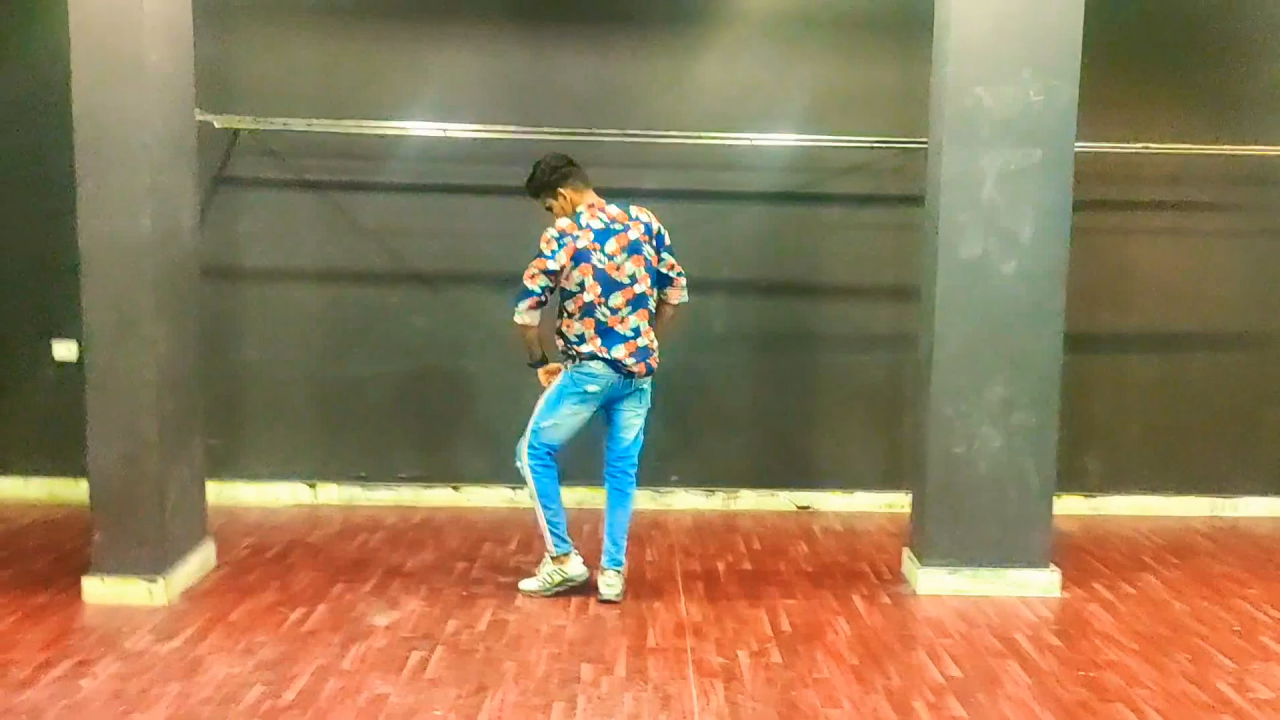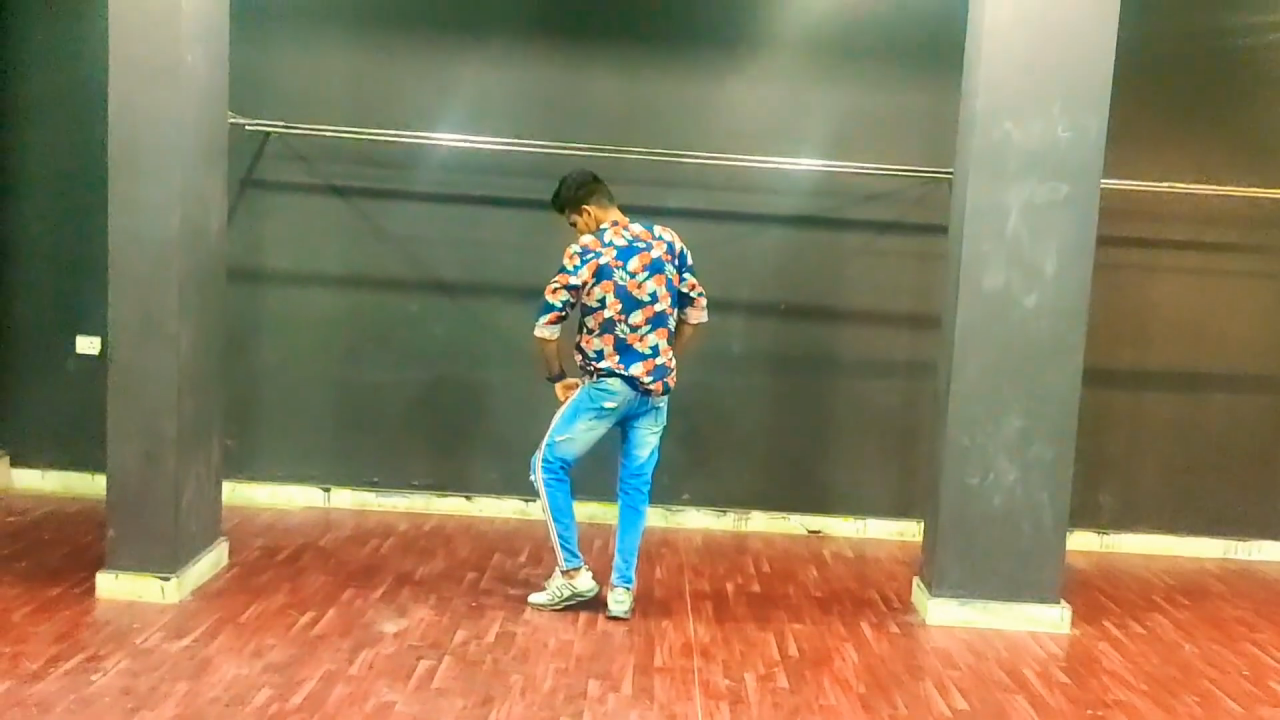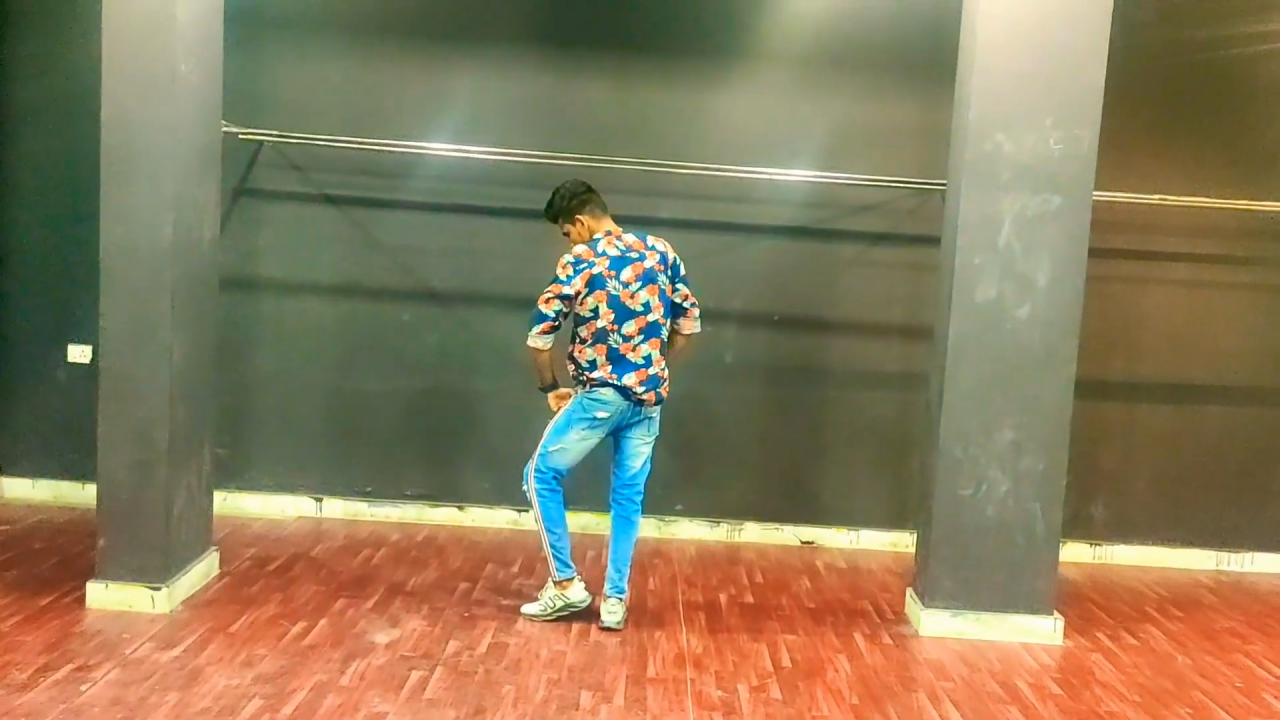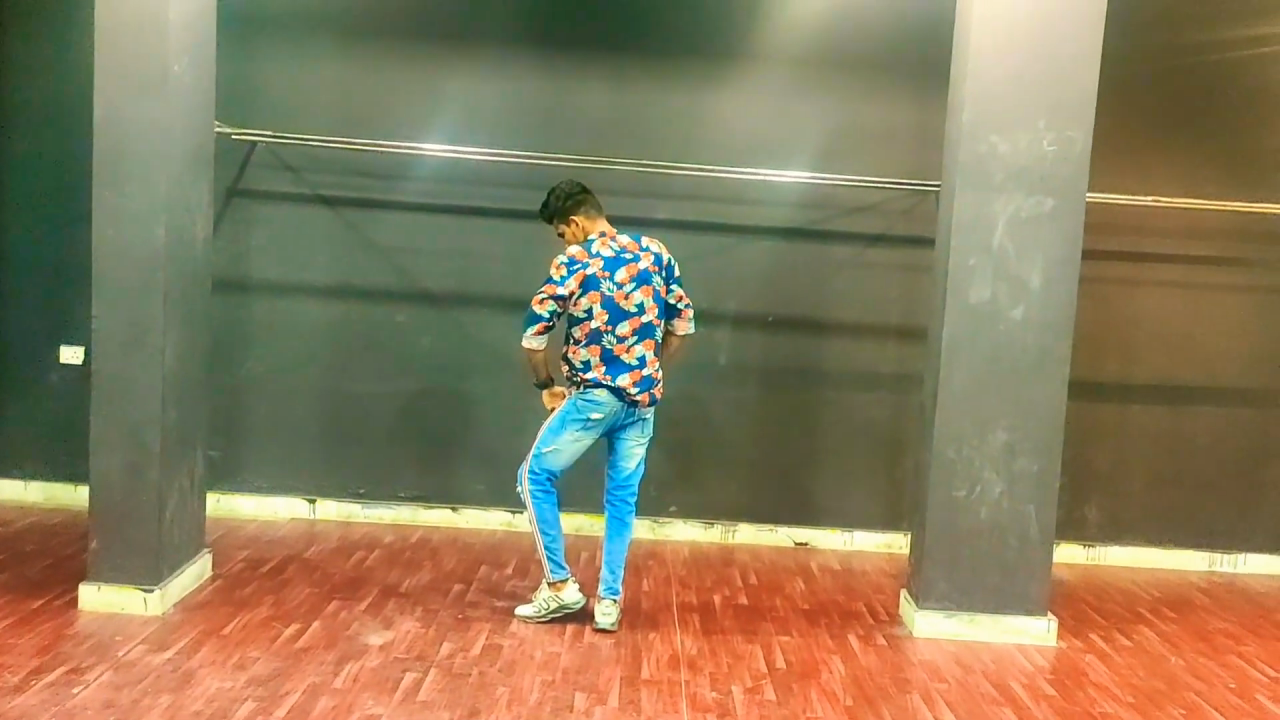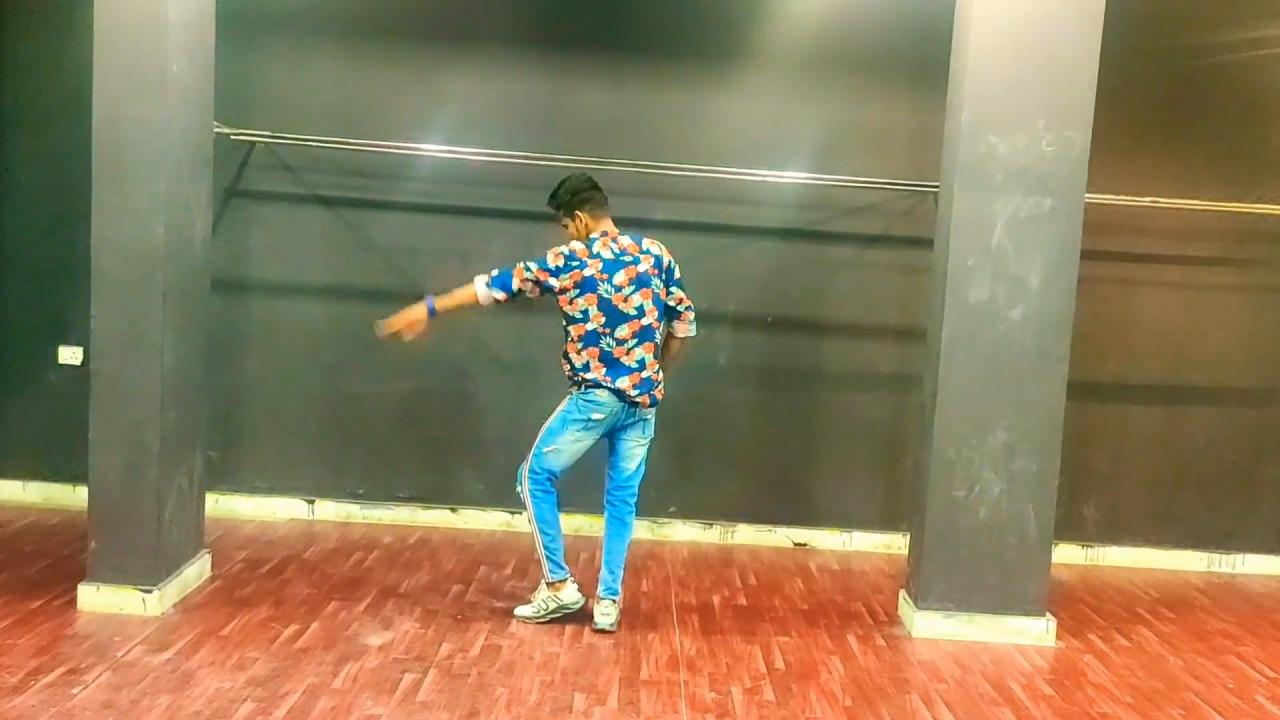
dt=0.5s
person 1, frame 1
left shoulder: (561, 235)
right shoulder: (644, 221)
left elbow: (526, 312)
right elbow: (676, 292)
left wrist: (539, 363)
left hip: (590, 369)
right hip: (639, 369)
left knee: (534, 452)
right knee: (622, 469)
left ankle: (564, 559)
right ankle: (613, 572)
person 1, frame 2
left shoulder: (585, 251)
right shoulder: (668, 241)
left elbow: (547, 326)
right elbow: (696, 312)
left wrist: (558, 377)
left hip: (607, 386)
right hip: (656, 388)
left knee: (548, 465)
right knee: (636, 486)
left ankle: (574, 573)
right ankle: (623, 589)
person 1, frame 3
left shoulder: (578, 262)
right shoulder: (661, 251)
left elbow: (540, 335)
right elbow: (689, 322)
left wrist: (550, 388)
left hip: (600, 395)
right hip: (650, 397)
left knee: (541, 475)
right knee: (628, 497)
left ankle: (566, 584)
right ankle: (615, 599)
person 1, frame 4
left shoulder: (572, 263)
right shoulder: (656, 253)
left elbow: (534, 337)
right elbow: (682, 323)
left wrist: (545, 385)
left hip: (593, 396)
right hip: (643, 399)
left knee: (535, 477)
right knee: (622, 497)
left ankle: (560, 585)
right ankle: (609, 600)
person 1, frame 5
left shoulder: (568, 260)
right shoulder: (657, 254)
left elbow: (497, 287)
right elbow: (684, 324)
left wrist: (429, 307)
left hip: (596, 396)
right hip: (645, 400)
left knee: (537, 477)
right knee: (622, 498)
left ankle: (560, 586)
right ankle: (608, 601)
